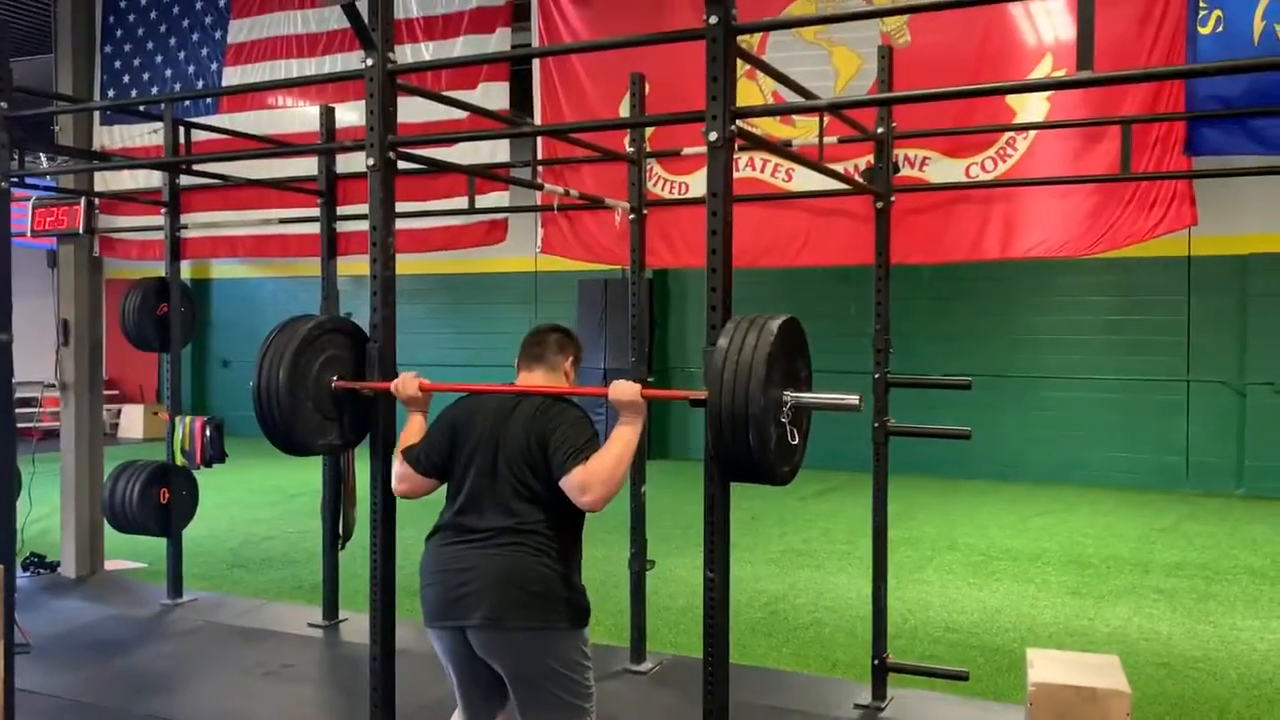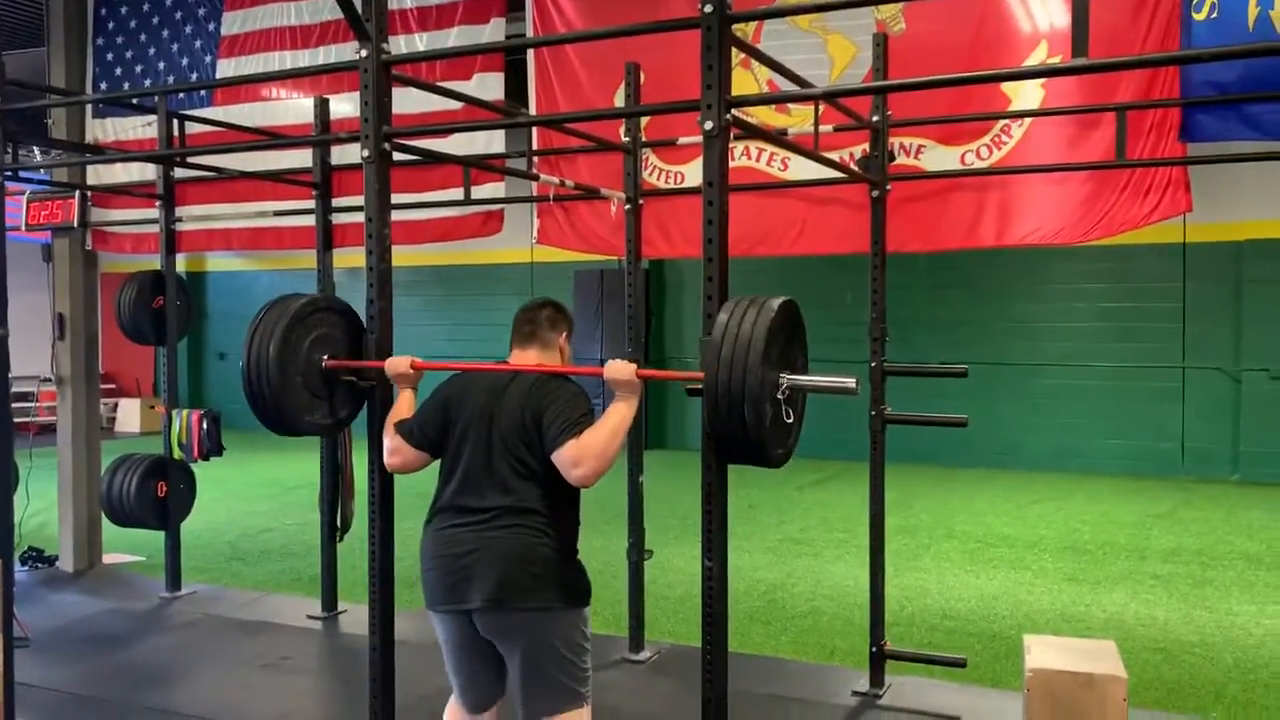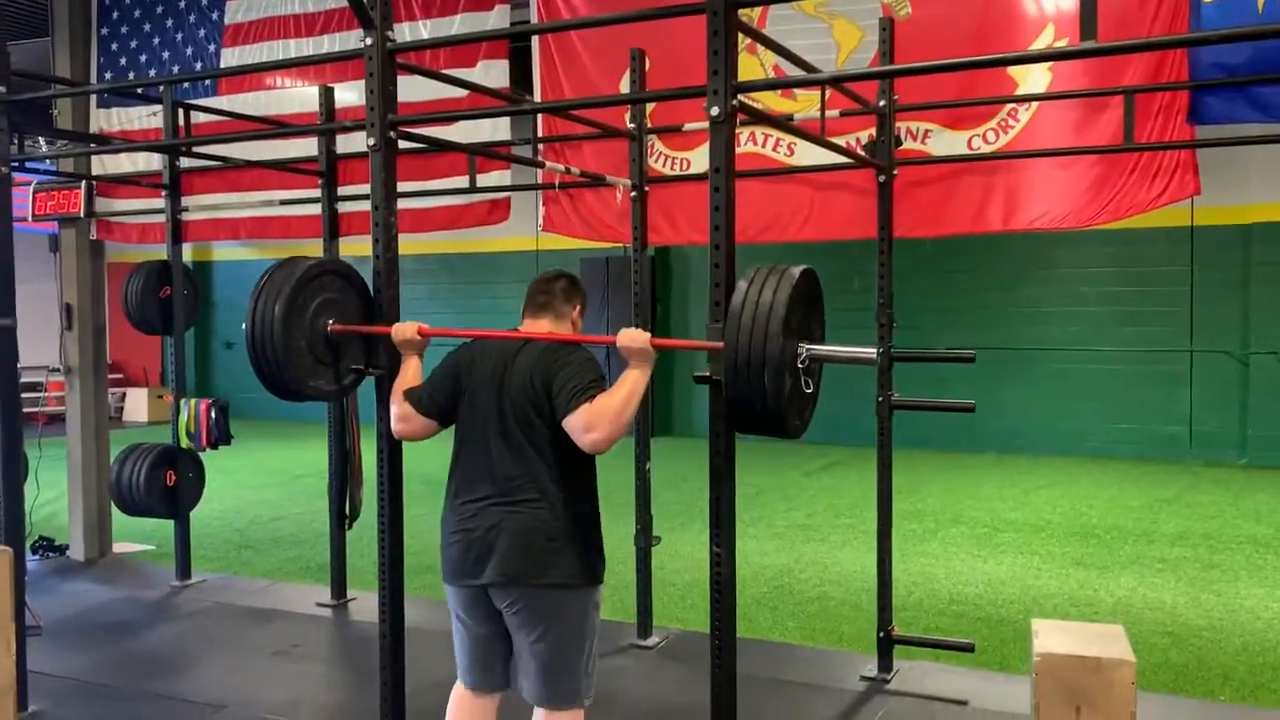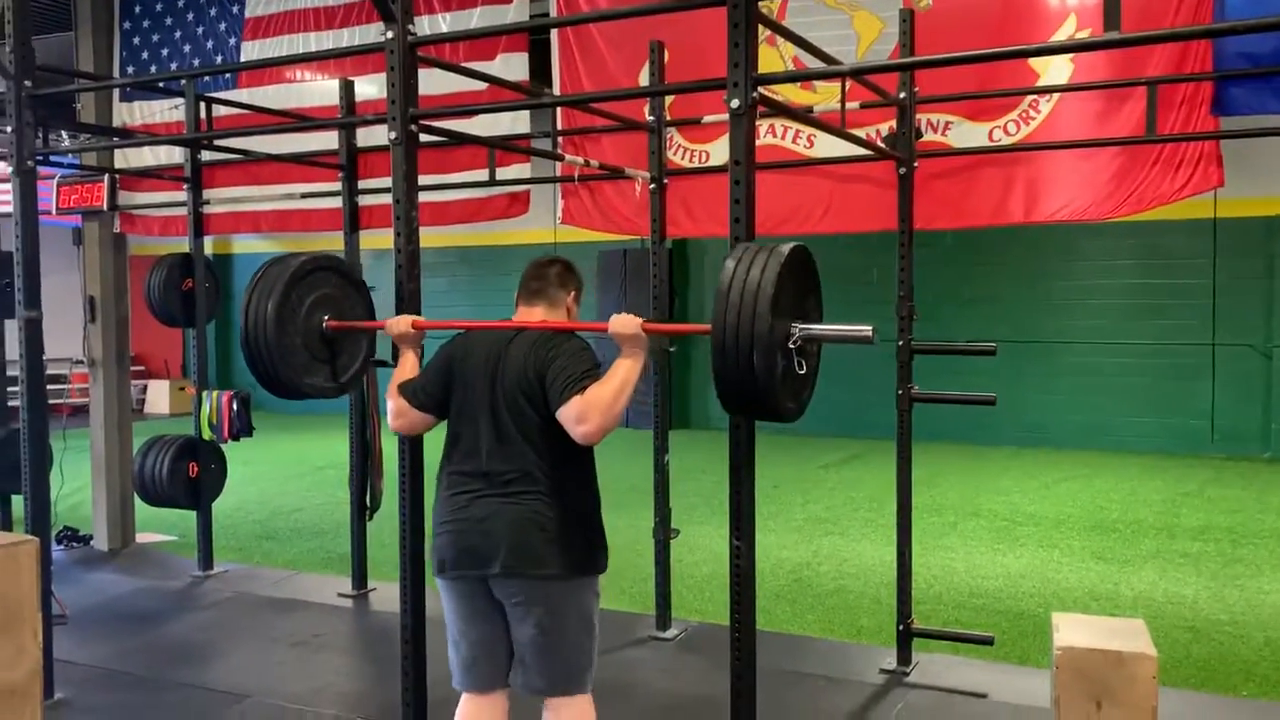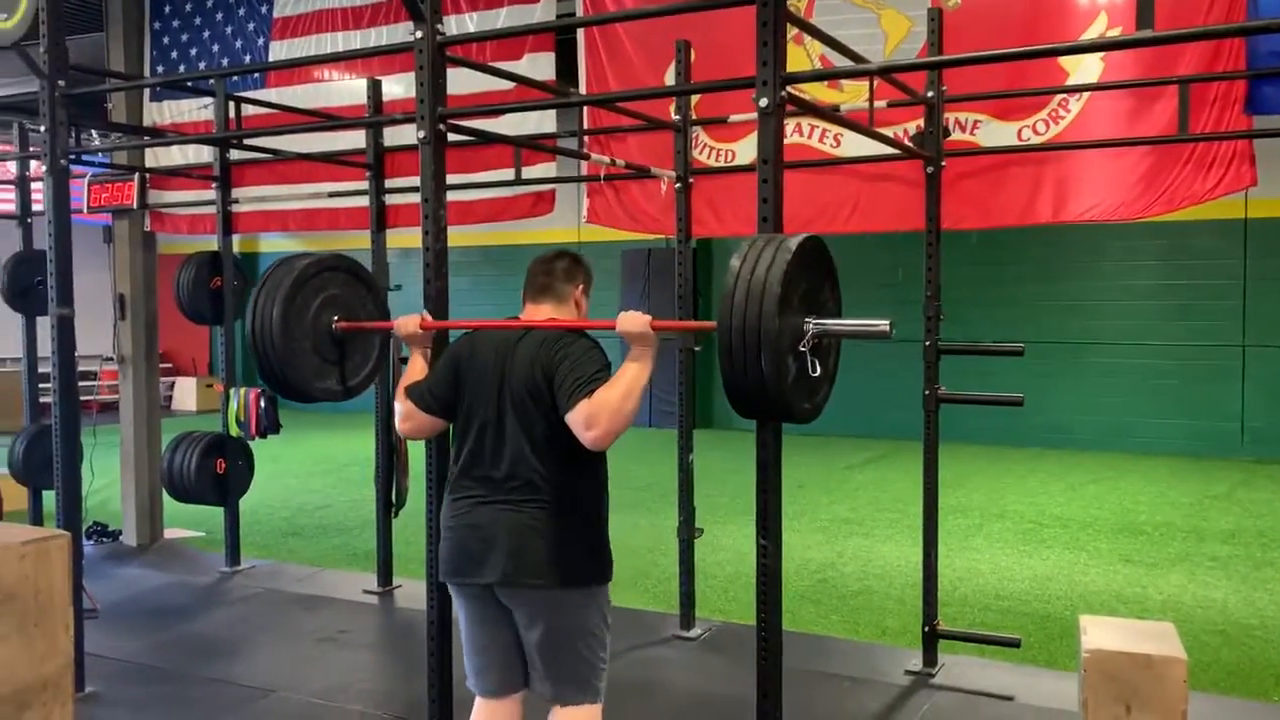
dt=0.4s
person 1, frame 1
left shoulder: (463, 411)
right shoulder: (562, 418)
left elbow: (405, 481)
right elbow: (590, 491)
left wrist: (416, 410)
right wrist: (629, 420)
left hip: (445, 586)
right hip: (523, 594)
person 1, frame 2
left shoulder: (458, 388)
right shoulder: (558, 394)
left elbow: (397, 456)
right elbow: (582, 466)
left wrist: (405, 387)
right wrist: (624, 398)
left hip: (447, 567)
right hip: (526, 574)
person 1, frame 3
left shoulder: (469, 357)
right shoulder: (568, 360)
left elbow: (405, 422)
right elbow: (595, 432)
left wrist: (411, 354)
right wrist: (638, 367)
left hip: (469, 544)
right hip: (545, 552)
left knee: (476, 684)
person 1, frame 4
left shoulder: (462, 348)
right shoulder: (563, 350)
left elbow: (402, 418)
right elbow: (588, 423)
left wrist: (408, 349)
right wrist: (630, 354)
left hip: (461, 539)
right hip: (543, 544)
person 1, frame 5
left shoulder: (469, 348)
right shoulder: (572, 350)
left elbow: (409, 421)
right elbow: (596, 427)
left wrist: (418, 349)
right wrist: (640, 355)
left hip: (471, 543)
right hip: (552, 553)
